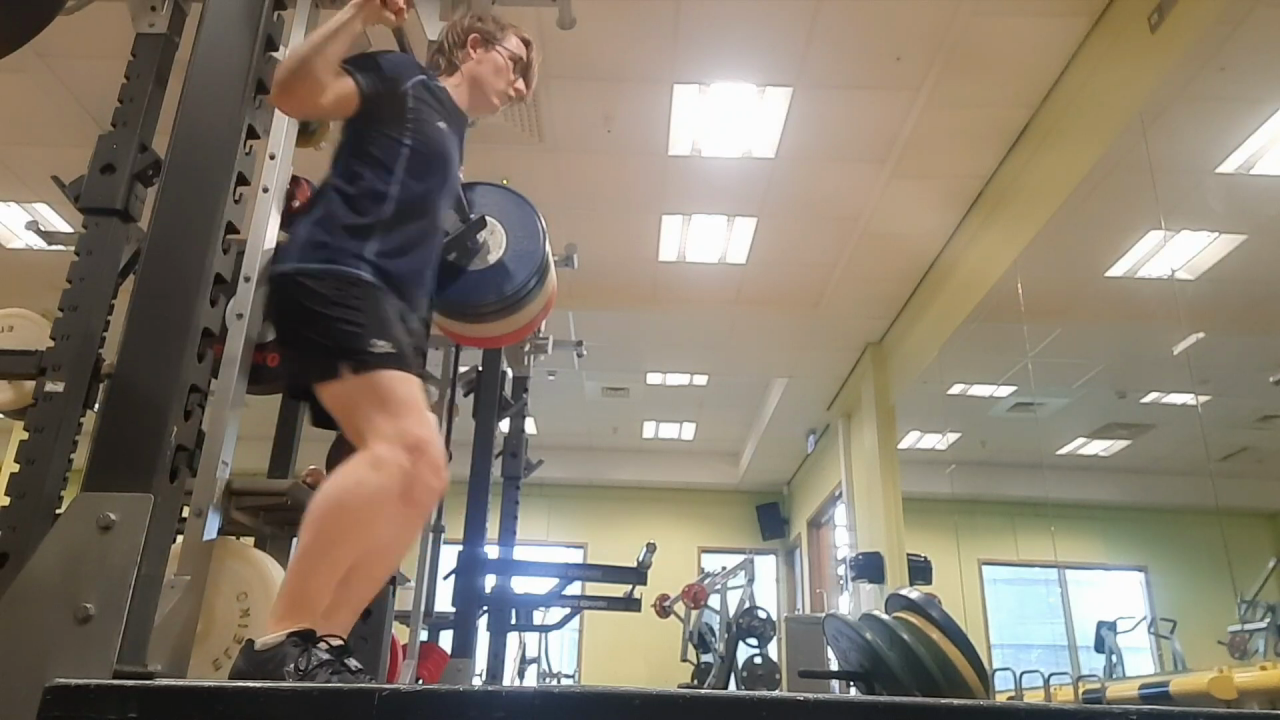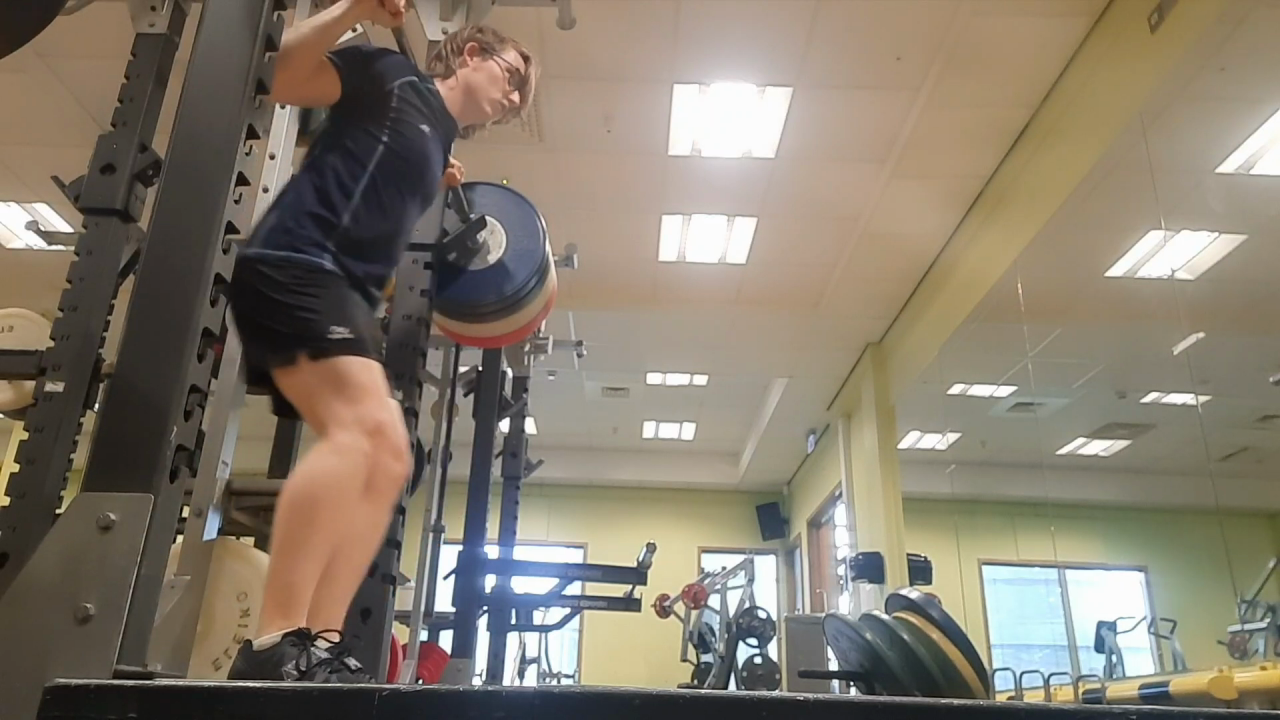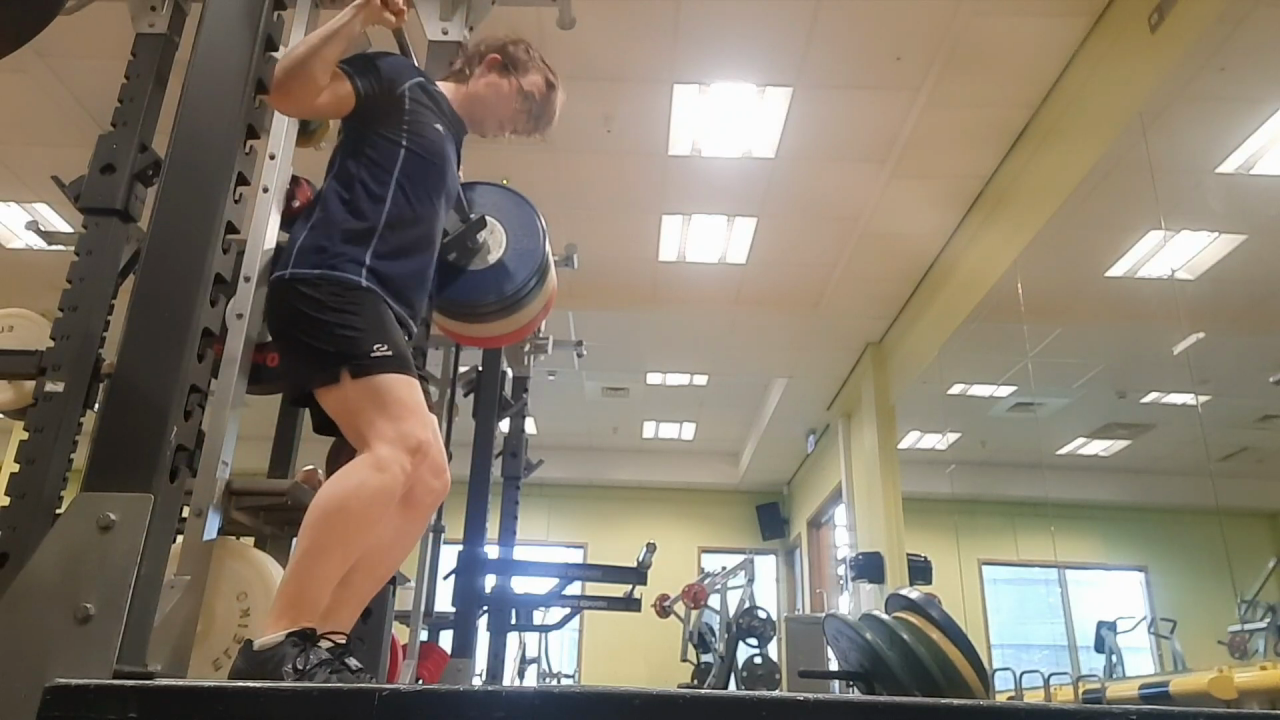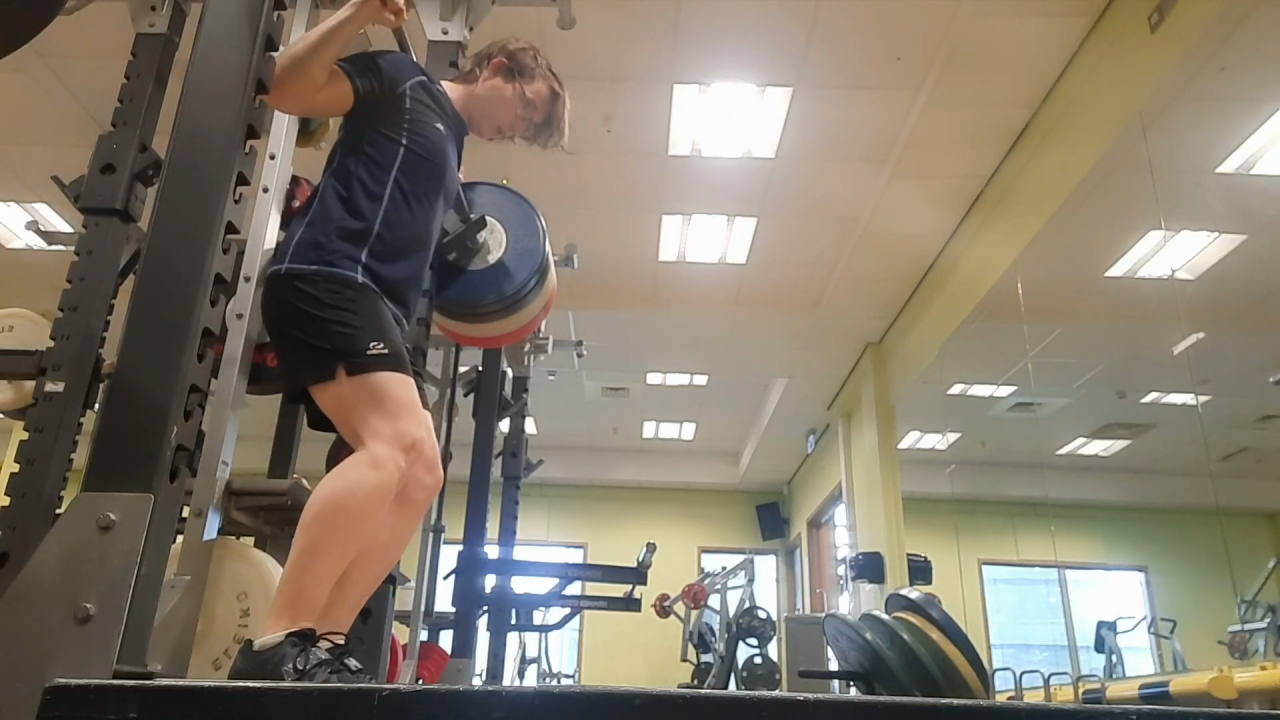
dt=0.4s
person 1, frame 1
left shoulder: (450, 138)
right shoulder: (403, 82)
right elbow: (292, 90)
left wrist: (438, 189)
left hip: (379, 303)
right hip: (331, 279)
left knee: (424, 475)
right knee: (400, 447)
left ankle: (319, 648)
right ankle: (277, 646)
person 1, frame 2
left shoulder: (437, 139)
right shoulder: (390, 78)
right elbow: (280, 75)
left wrist: (433, 188)
left hip: (336, 289)
right hip: (296, 267)
left knee: (385, 460)
right knee: (361, 431)
left ankle: (316, 646)
right ankle: (275, 644)
person 1, frame 3
left shoulder: (448, 147)
right shoulder: (400, 84)
right elbow: (289, 90)
left wrist: (448, 200)
left hip: (376, 307)
right hip: (332, 283)
left knee: (426, 475)
right knee: (399, 448)
left ankle: (320, 647)
right ankle: (277, 644)
person 1, frame 4
left shoulder: (449, 146)
right shoulder: (402, 81)
right elbow: (285, 87)
left wrist: (448, 197)
left hip: (370, 302)
right hip: (327, 279)
left knee: (419, 473)
right knee: (396, 445)
left ankle: (320, 646)
right ankle: (278, 644)
